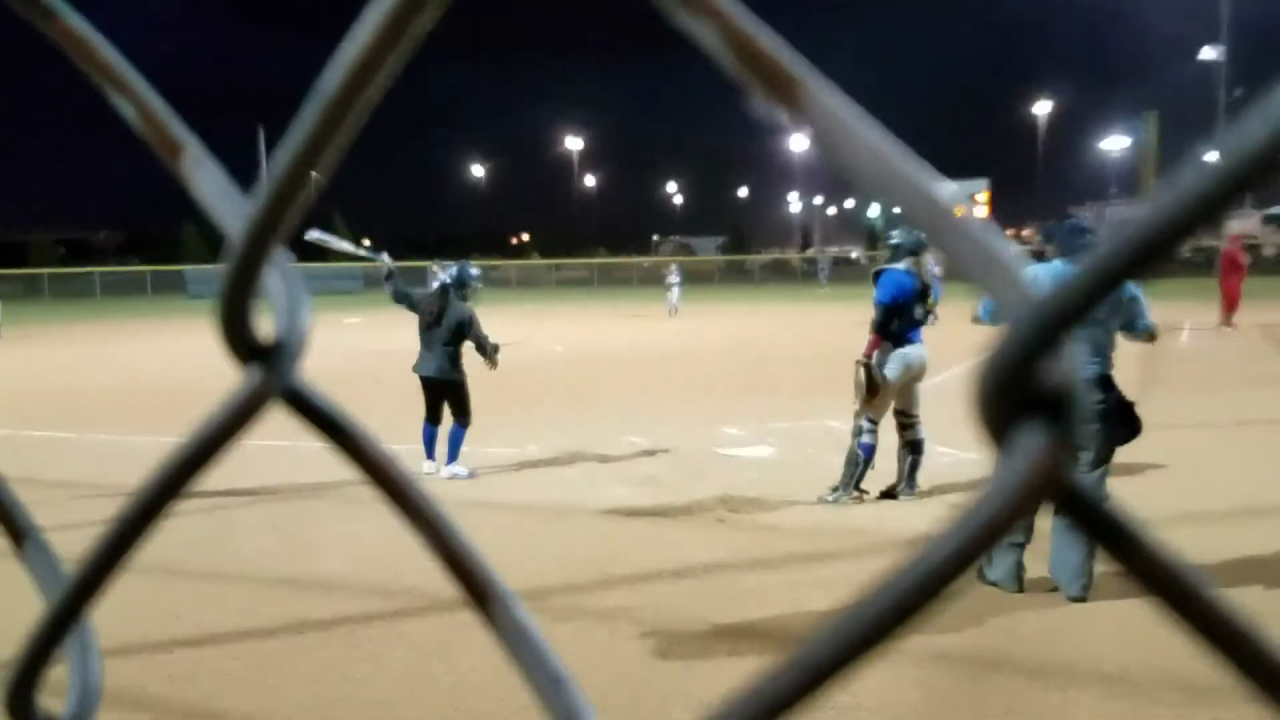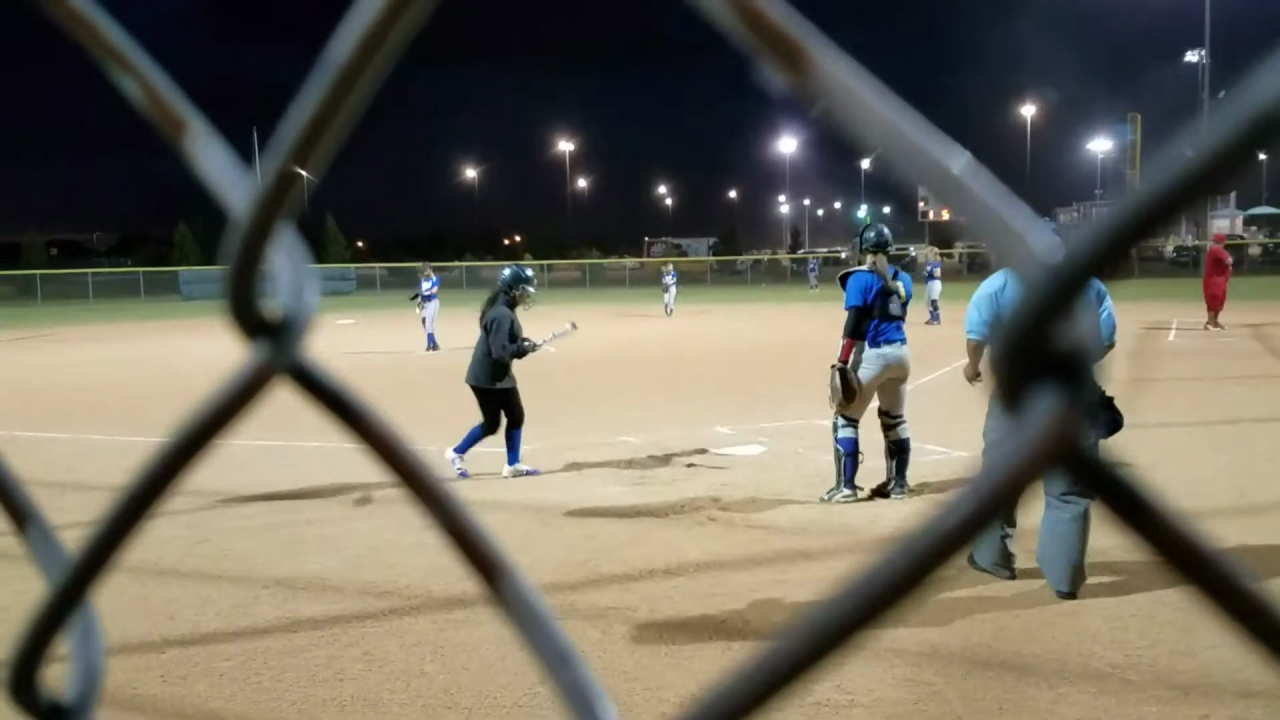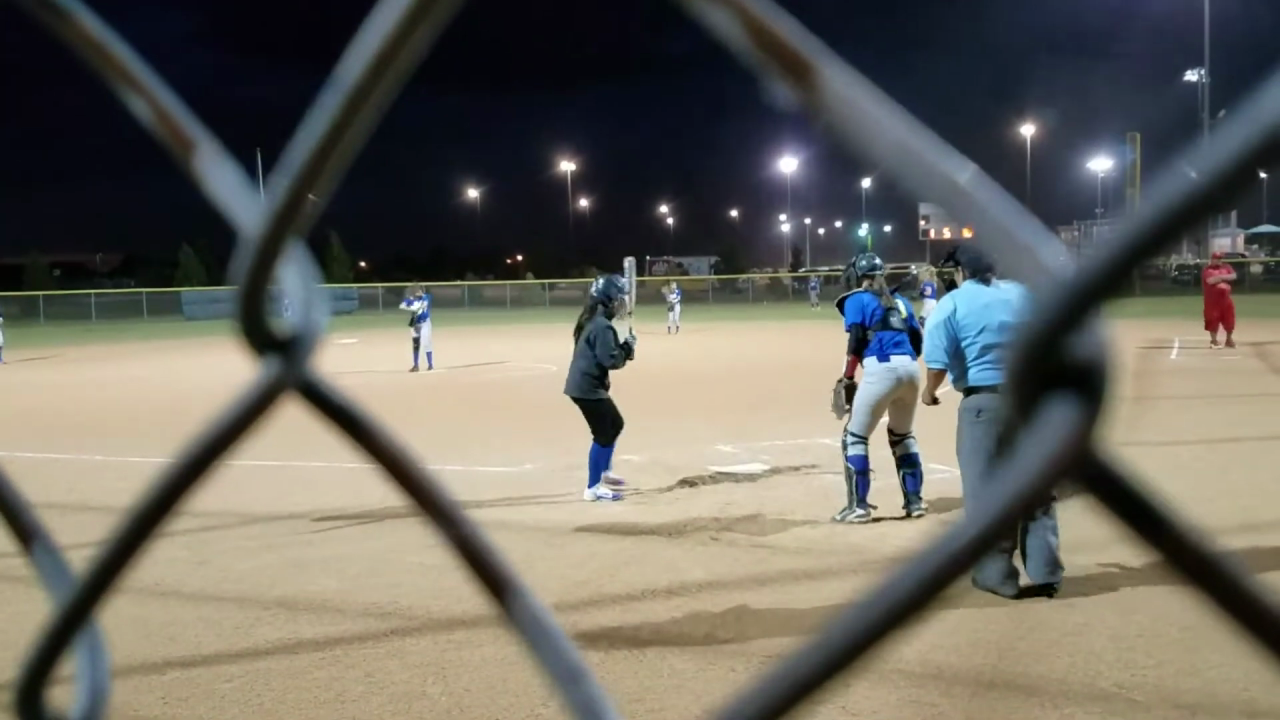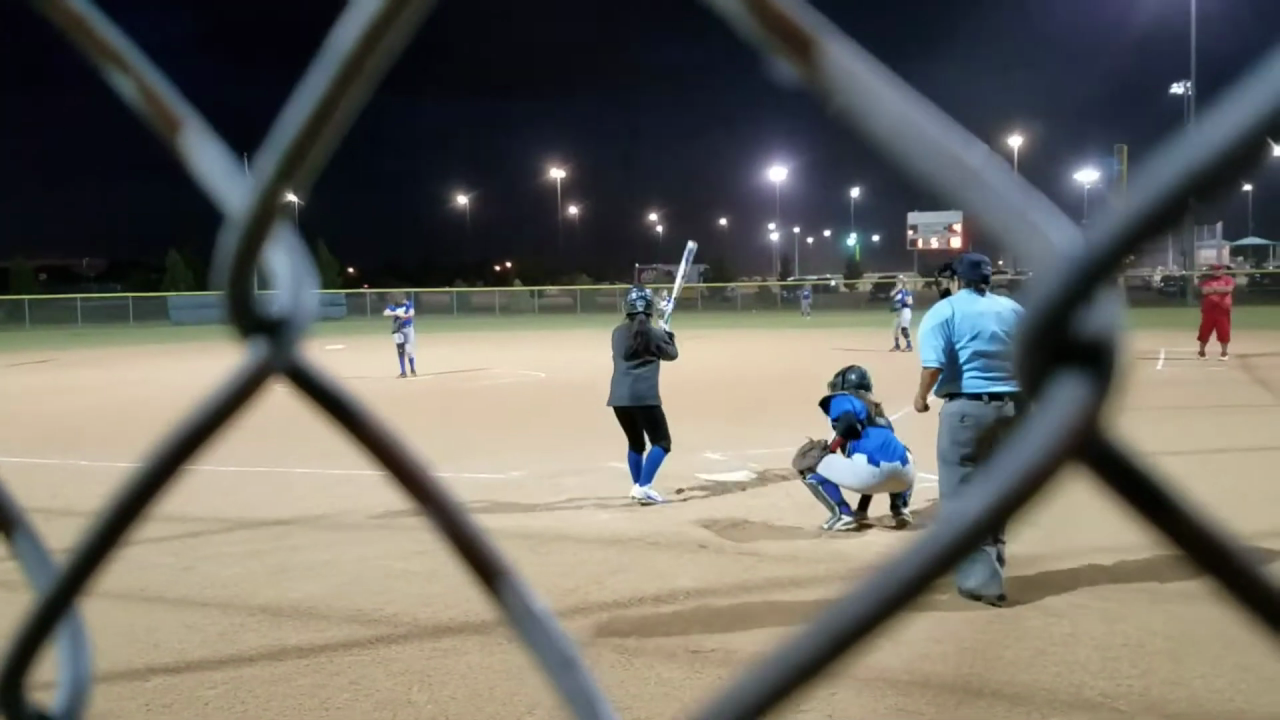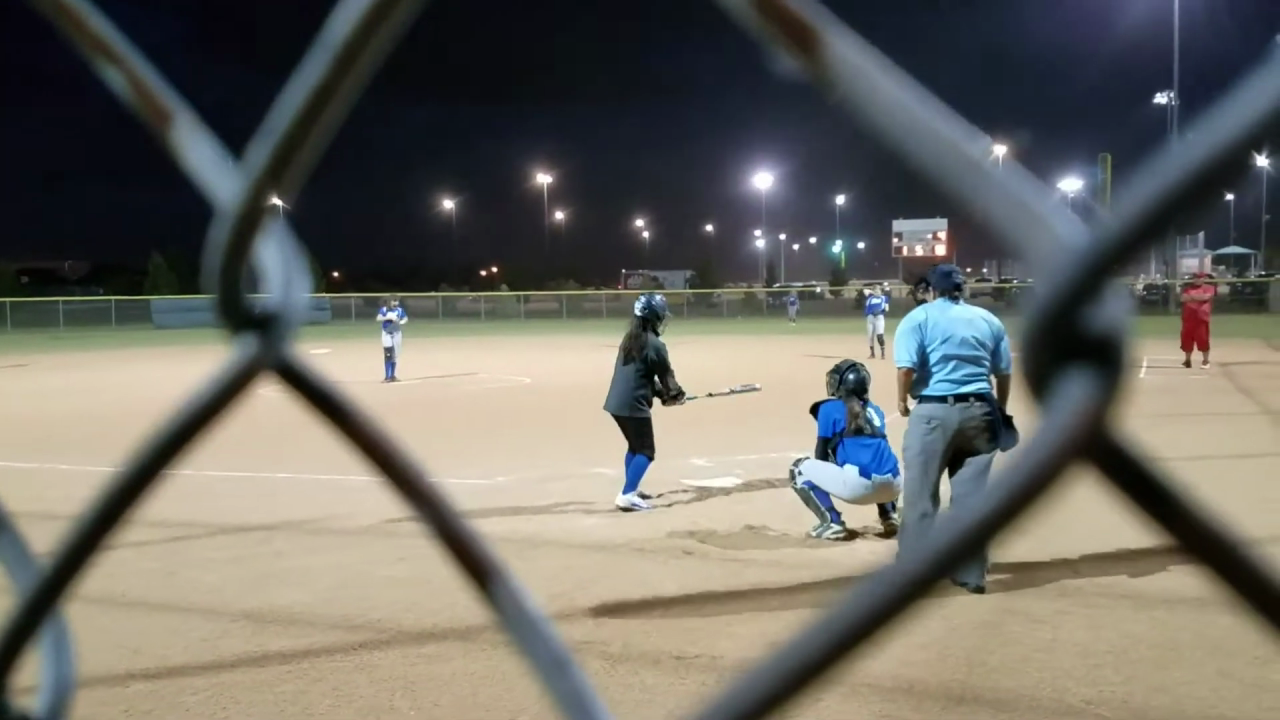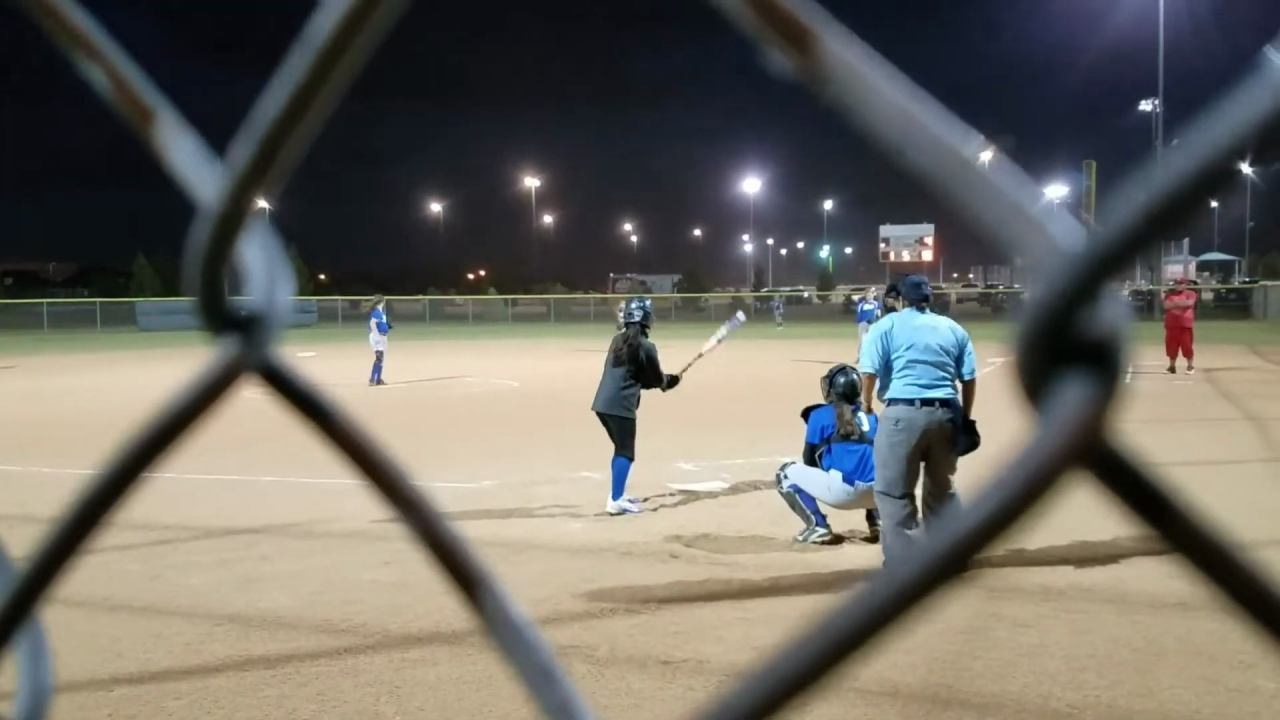
dt=0.7s
person 1, frame 1
left shoulder: (1028, 278)
right shoulder: (1116, 285)
left elbow: (981, 315)
right elbow: (1148, 334)
right hip: (1093, 398)
right knee: (1084, 492)
left ankle: (1003, 570)
right ankle: (1075, 580)
person 1, frame 2
left shoulder: (1000, 282)
right shoulder: (1089, 285)
left elbow: (976, 335)
right elbow: (1106, 339)
left wrist: (972, 365)
right knee: (1070, 488)
left ankle: (992, 555)
right ankle: (1065, 577)
person 1, frame 3
left shoulder: (951, 304)
right shoulder: (1026, 294)
left elbow: (939, 360)
left wrist: (929, 391)
left hip: (984, 403)
left knee: (986, 490)
left ankle: (997, 573)
right ankle: (1045, 572)
person 1, frame 4
left shoulder: (944, 310)
right shoulder: (1015, 310)
left elbow: (933, 365)
left wrist: (921, 396)
right wrist: (1022, 403)
left hip: (966, 409)
right hip: (1010, 408)
left knee: (961, 495)
left ankle: (981, 580)
right ankle: (991, 568)
person 1, frame 5
left shoulder: (919, 317)
right shoulder: (988, 320)
left elbow: (906, 367)
right elbow: (1004, 373)
left wrist: (902, 399)
right wrist: (1000, 411)
left hip: (934, 411)
right hip: (979, 412)
left knee: (920, 492)
right knee: (972, 494)
right ankle: (971, 573)
person 1, frame 6
left shoulder: (887, 325)
right shoulder: (953, 329)
left elbow: (869, 372)
right elbow: (969, 379)
left wrist: (866, 401)
right wrist: (965, 417)
left hip: (902, 413)
right hip: (945, 414)
left knee: (893, 492)
right knee: (941, 488)
person 2, frame 1
left shoulder: (893, 276)
right shoulder: (925, 281)
left elbow: (882, 321)
right elbow: (920, 316)
left wrist: (866, 356)
left hip: (894, 355)
right hip: (917, 353)
left knee: (867, 421)
right knee: (909, 420)
left ankle: (848, 488)
right ankle: (907, 484)
person 2, frame 2
left shoulder: (859, 278)
right shoulder: (903, 279)
left elbow: (854, 323)
right elbow: (897, 314)
left wrist: (841, 362)
left hip: (873, 354)
right hip: (900, 353)
left knee: (846, 419)
right knee: (895, 419)
left ankle: (846, 486)
right ankle: (897, 483)
person 2, frame 3
left shoulder: (857, 299)
right shoulder: (899, 300)
left elbow: (857, 339)
right elbow: (918, 342)
left wrist: (847, 377)
left hip: (881, 371)
right hip: (910, 369)
left knee: (854, 437)
right knee: (903, 435)
left ankle: (858, 506)
right ankle: (914, 501)
person 2, frame 4
left shoulder: (841, 400)
right shoulder: (876, 410)
left elbow: (848, 423)
left wrist: (830, 448)
right wrist: (862, 507)
left hip: (869, 470)
left knee: (807, 464)
left ankle: (843, 515)
right ankle: (900, 509)
person 2, frame 5
left shoulder: (829, 408)
right shoulder: (875, 410)
left elbow: (821, 455)
left hip: (858, 484)
right hip: (892, 485)
left knee: (799, 469)
left ankle: (832, 523)
right ankle: (889, 516)
person 2, frame 6
left shoulder: (820, 414)
right shoulder: (869, 415)
left elbow: (809, 460)
left hip: (843, 490)
right hip: (874, 491)
left knee: (785, 473)
left ankle: (818, 527)
right ankle: (876, 522)
person 3, frame 1
left shoulder: (428, 301)
right shoulder: (463, 312)
left elbow: (399, 294)
right elbow: (481, 342)
left wrist: (389, 269)
right wrist: (492, 353)
left hip: (426, 368)
right hip: (448, 371)
left knee: (432, 416)
right knee: (462, 417)
left ankle: (429, 461)
right ankle: (450, 465)
person 3, frame 2
left shoulder: (507, 311)
right shoulder: (501, 315)
right elbow: (500, 352)
left wrist: (525, 346)
right wrist: (525, 349)
left hip: (502, 375)
right hip: (487, 377)
left knee: (516, 416)
right knee: (491, 424)
left ankle: (513, 464)
right ankle: (457, 454)
person 3, frame 3
left shoulder: (592, 320)
right shoulder: (602, 326)
right elbow: (612, 361)
left wrist: (626, 347)
right wrist: (628, 347)
left hip: (584, 385)
right hip: (588, 388)
left knee: (614, 423)
right knee: (604, 434)
left ankle: (601, 472)
right ankle: (593, 488)
person 3, frame 4
left shoulder: (618, 332)
right shoulder: (655, 334)
right elbow: (672, 354)
right wrist: (668, 335)
left hip: (619, 398)
right hip: (644, 398)
left knee: (635, 442)
right knee: (661, 442)
left ankle: (638, 486)
right ankle: (643, 487)
person 3, frame 5
left shoulder: (630, 338)
right shoulder: (655, 345)
right elbow: (665, 376)
left wrist: (661, 394)
right wrist: (676, 394)
left hip: (616, 402)
right hip: (634, 404)
left knee: (635, 446)
right knee: (645, 451)
left ankle: (631, 490)
right ankle: (627, 495)
person 3, frame 6
left shoulder: (618, 340)
right shoulder: (645, 346)
right elbow: (655, 378)
left wrist: (664, 380)
right wrist: (671, 380)
left hip: (603, 402)
right hip: (620, 405)
left knee: (620, 449)
right knee: (625, 453)
left ankle: (617, 495)
right ankle: (616, 501)
